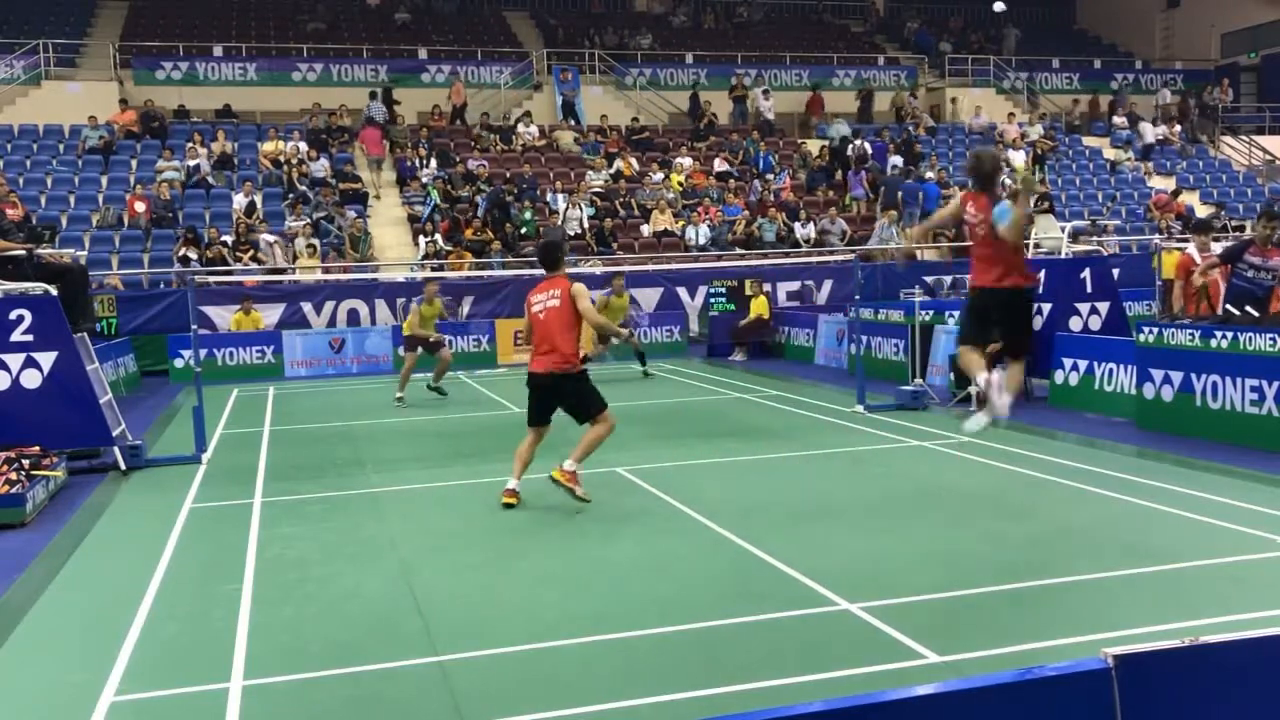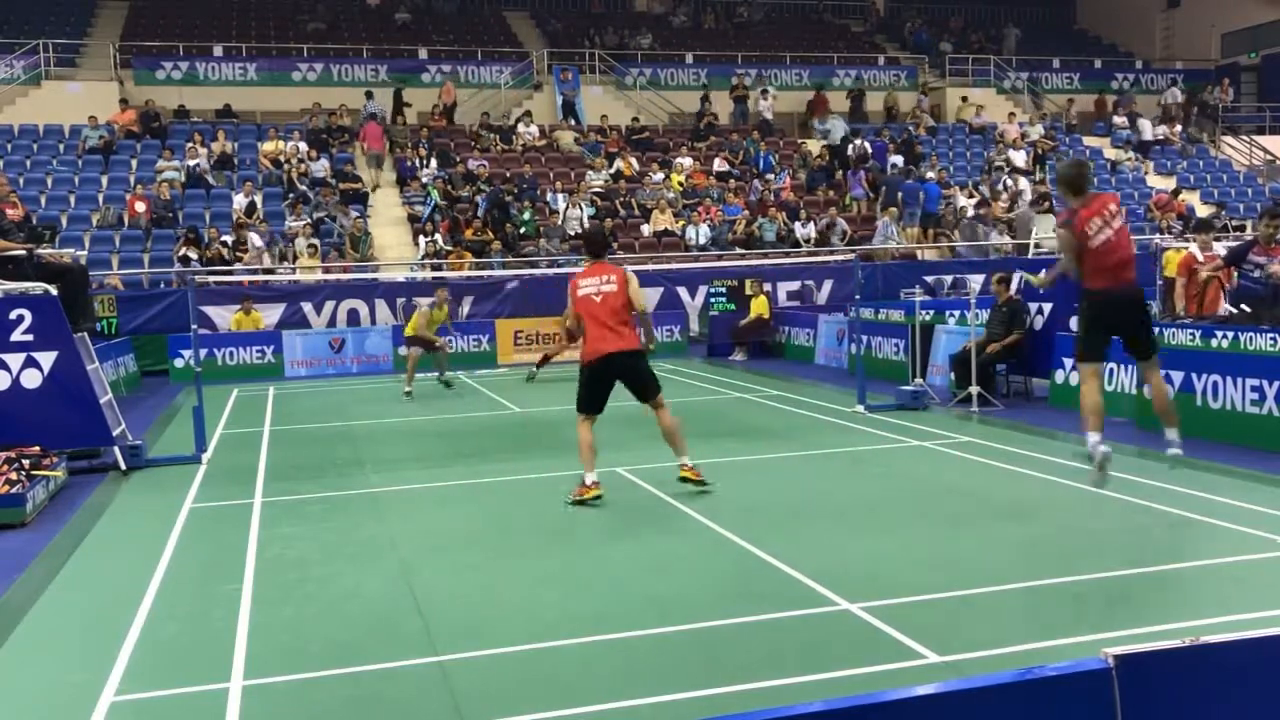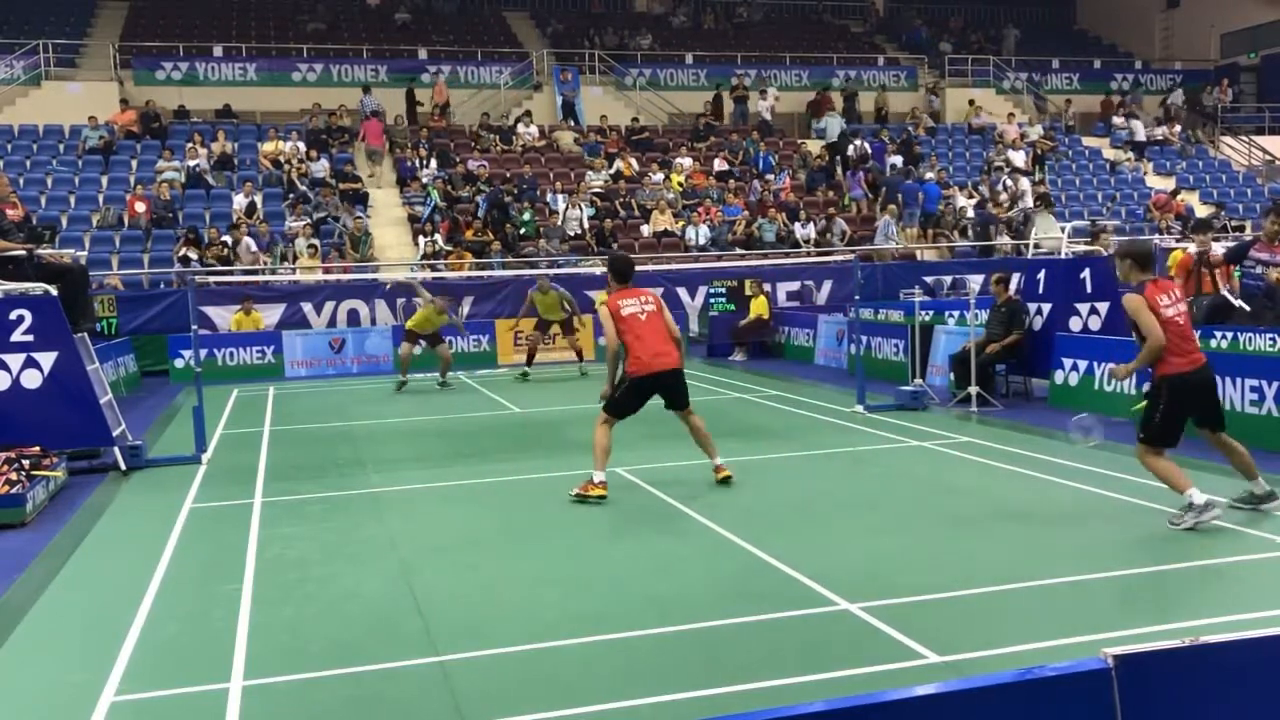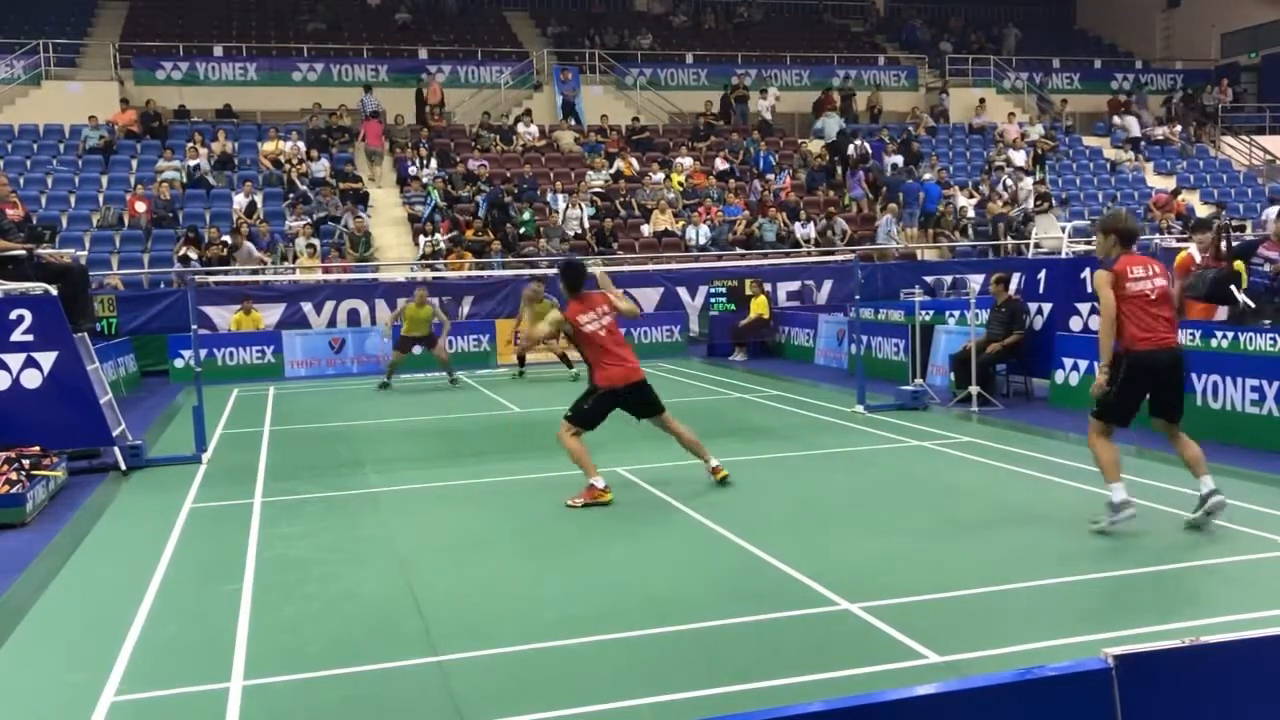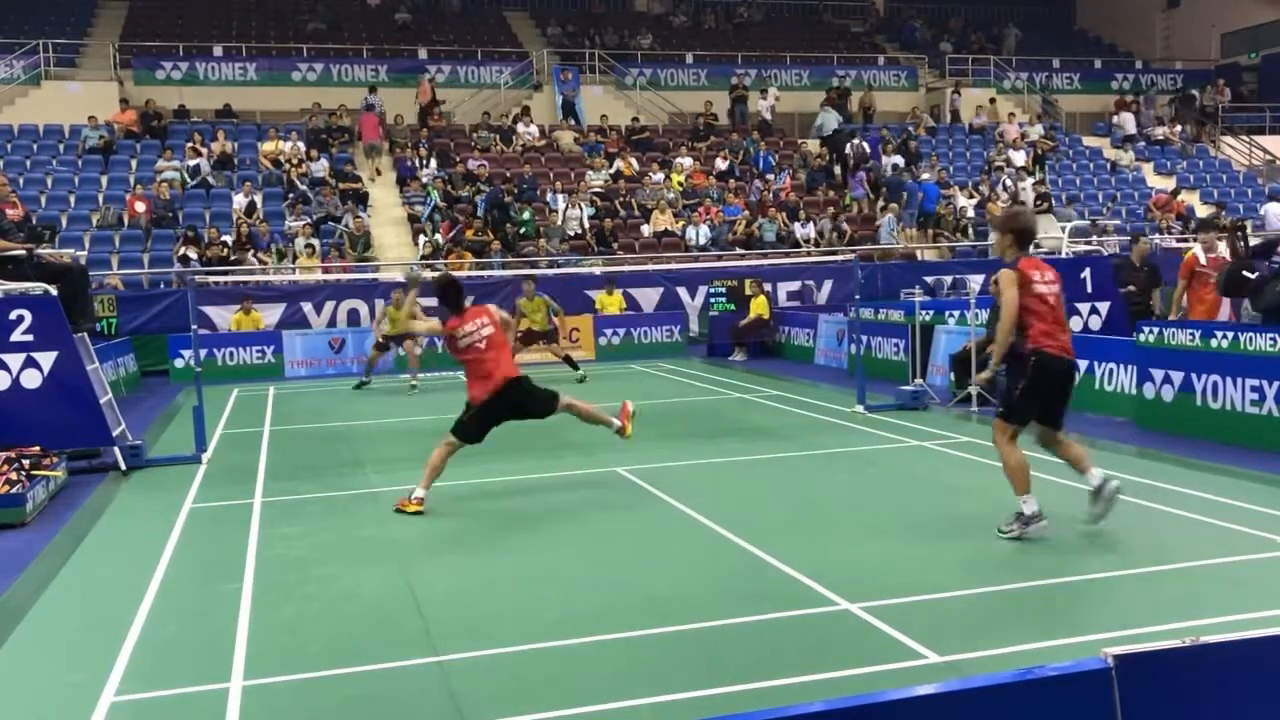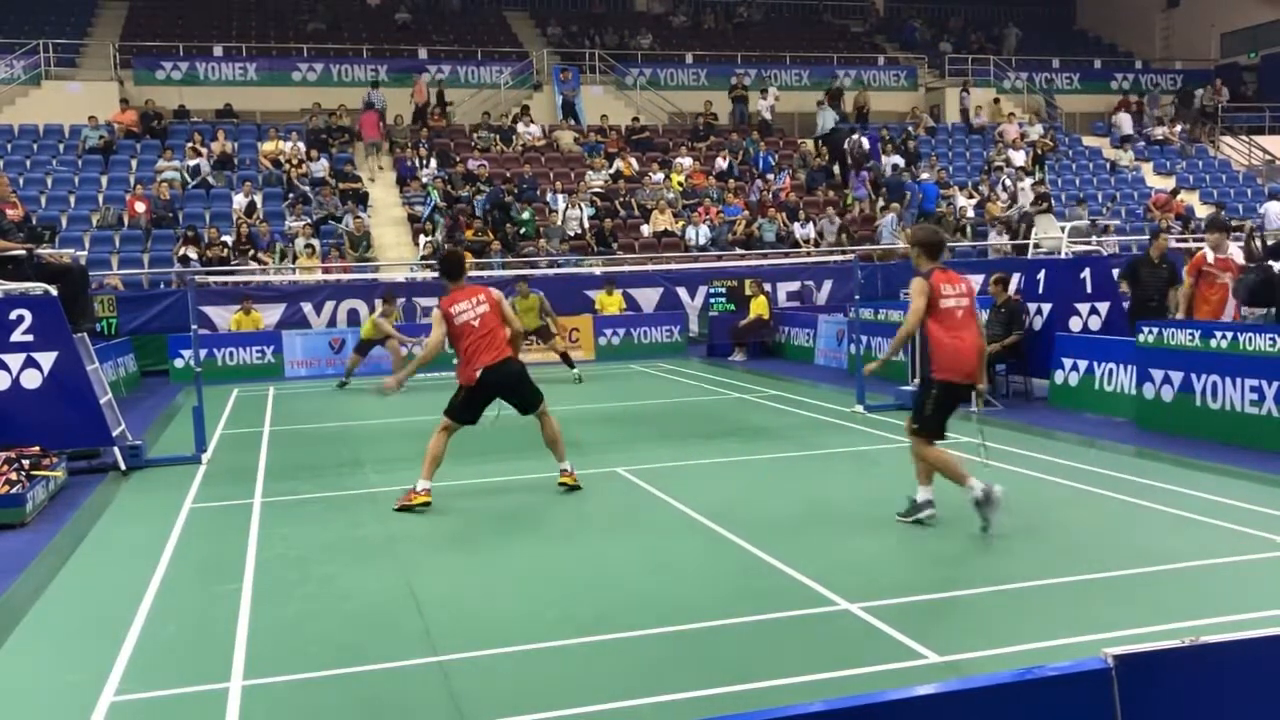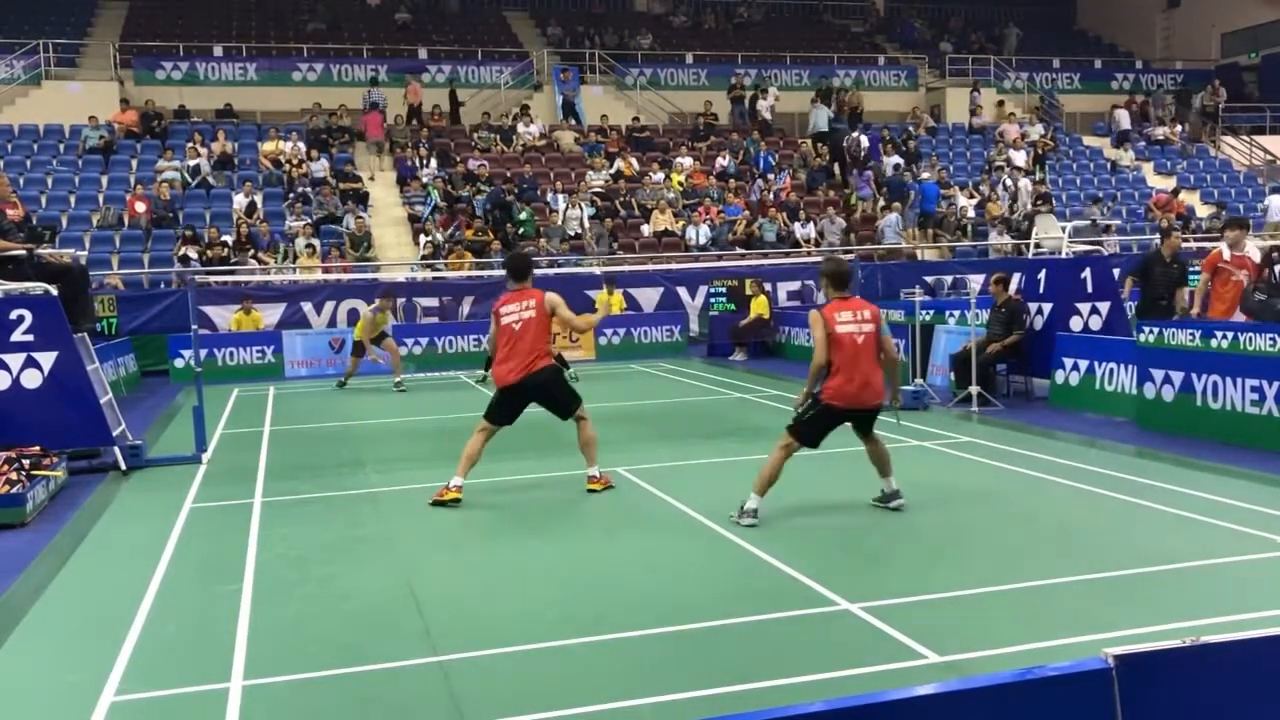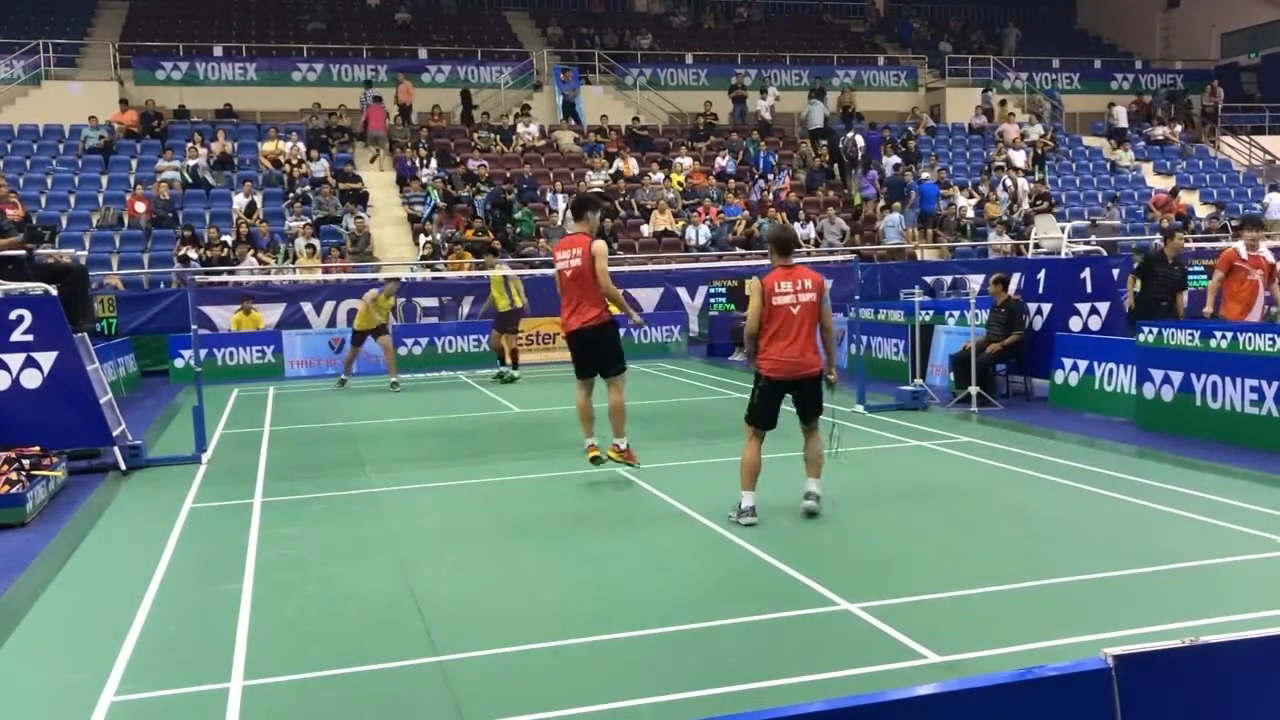
dt=0.3s
person 1, frame 1
left shoulder: (967, 199)
right shoulder: (1000, 206)
left elbow: (933, 222)
right elbow: (1012, 238)
left wrist: (913, 236)
right wrist: (1025, 202)
left hip: (982, 288)
right hip: (1014, 288)
left knee: (968, 351)
right knee: (1016, 363)
left ankle: (988, 383)
right ankle: (998, 404)
person 1, frame 2
left shoulder: (1067, 226)
right shoulder: (1111, 199)
left elbow: (1072, 271)
left hip: (1097, 299)
right hip: (1131, 294)
left knee: (1090, 378)
right knee: (1151, 371)
left ankle: (1096, 445)
right ankle: (1172, 439)
person 1, frame 3
left shoulder: (1133, 296)
right shoulder: (1170, 287)
left elbow: (1157, 341)
left wrist: (1131, 368)
left hip: (1173, 379)
right hip: (1201, 372)
left knee: (1148, 452)
right knee: (1219, 438)
left ankle: (1199, 502)
right ankle: (1261, 490)
person 1, frame 4
left shoulder: (1105, 271)
right shoulder: (1156, 266)
left elbow: (1109, 317)
right elbow: (1173, 308)
left wrist: (1103, 368)
left hip: (1137, 357)
right hip: (1171, 354)
left knee: (1099, 431)
right knee: (1172, 432)
left ankle: (1119, 500)
right ankle: (1209, 491)
person 1, frame 5
left shoulder: (1010, 271)
right shoulder: (1047, 269)
left elbow: (1008, 319)
left wrist: (991, 366)
left hip: (1038, 358)
right hip: (1064, 359)
left knee: (1003, 433)
right knee: (1050, 435)
left ankle: (1029, 513)
right ankle: (1100, 481)
person 1, frame 6
left shoulder: (923, 282)
right shoulder: (963, 282)
left elbow: (910, 327)
right elbow: (979, 333)
left wrist: (881, 360)
right wrist: (981, 378)
left hip: (943, 373)
right hip: (966, 373)
left knee: (922, 446)
right knee: (917, 430)
left ankle: (980, 491)
right ankle: (923, 499)
person 1, frame 7
left shoulder: (819, 314)
right shoulder: (872, 311)
left elbow: (820, 360)
right elbow: (891, 356)
left wrist: (806, 393)
right wrist: (894, 391)
left hip: (835, 397)
right hip: (870, 398)
left knee: (783, 448)
right knee: (869, 439)
left ankle: (751, 507)
right ankle: (891, 492)
person 1, frame 8
left shoulder: (762, 283)
right shoulder: (816, 280)
left elbow: (751, 329)
right elbow: (827, 327)
left wrist: (750, 352)
right wrist: (831, 367)
left hip: (772, 370)
right hip: (809, 369)
left knee: (754, 436)
right knee: (811, 431)
left ankle: (747, 505)
right ankle: (812, 491)
person 2, frame 1
left shoulder: (531, 296)
right shoulder: (574, 288)
right elbow: (594, 320)
right wrist: (620, 332)
left hip: (537, 373)
right hip: (566, 370)
left knee: (535, 433)
right knee: (604, 423)
left ankle: (511, 488)
right ankle: (568, 469)
person 2, frame 2
left shoulder: (575, 282)
right shoulder: (625, 275)
left elbow: (573, 327)
right elbow: (640, 308)
right wrist: (649, 337)
left hip: (593, 358)
right hip: (627, 352)
left knee: (584, 420)
right knee: (660, 406)
left ankle: (590, 482)
right ankle: (686, 467)
person 2, frame 3
left shoulder: (607, 306)
right shoulder: (653, 297)
left elbow: (613, 345)
right elbow: (676, 335)
left wrist: (609, 383)
left hip: (640, 371)
right hip: (671, 366)
left knee: (604, 422)
right knee: (688, 414)
left ankle: (597, 482)
right ankle: (718, 465)
person 2, frame 4
left shoulder: (562, 316)
right shoulder: (603, 298)
left elbow: (529, 342)
right elbow: (634, 311)
right wrist: (611, 288)
left hip: (606, 384)
right hip: (634, 376)
left knee: (567, 432)
right knee: (667, 422)
left ankle: (598, 487)
right ankle: (714, 466)
person 2, frame 5
left shoulder: (445, 328)
right shoulder: (488, 311)
left elbow: (409, 327)
right elbow: (510, 323)
left wrist: (412, 293)
left hip: (485, 399)
right hip: (516, 384)
left knee: (448, 445)
right knee: (567, 404)
left ankle: (416, 498)
right ankle: (618, 424)
person 2, frame 6
left shoulder: (442, 310)
right shoulder: (491, 293)
left elbow: (432, 350)
right elbow: (517, 330)
left wrist: (400, 377)
left hip: (476, 377)
right hip: (508, 366)
left knee: (444, 430)
right knee: (543, 414)
left ankle: (421, 491)
right ankle: (566, 472)
person 2, frame 7
left shoulder: (499, 305)
right shoulder: (548, 298)
left elbow: (493, 346)
right elbow: (579, 327)
right wrist: (599, 316)
left hip: (509, 380)
right hip: (543, 374)
left knee: (482, 432)
right knee: (581, 417)
left ankle: (454, 486)
right ankle: (594, 476)
person 2, frame 8
left shoulder: (559, 248)
right shoulder: (596, 245)
right elbow: (605, 287)
right wrist: (630, 312)
left hip: (572, 327)
right hip: (597, 323)
left knee: (584, 387)
right knee: (615, 385)
left ankle: (591, 445)
right ankle: (620, 446)
